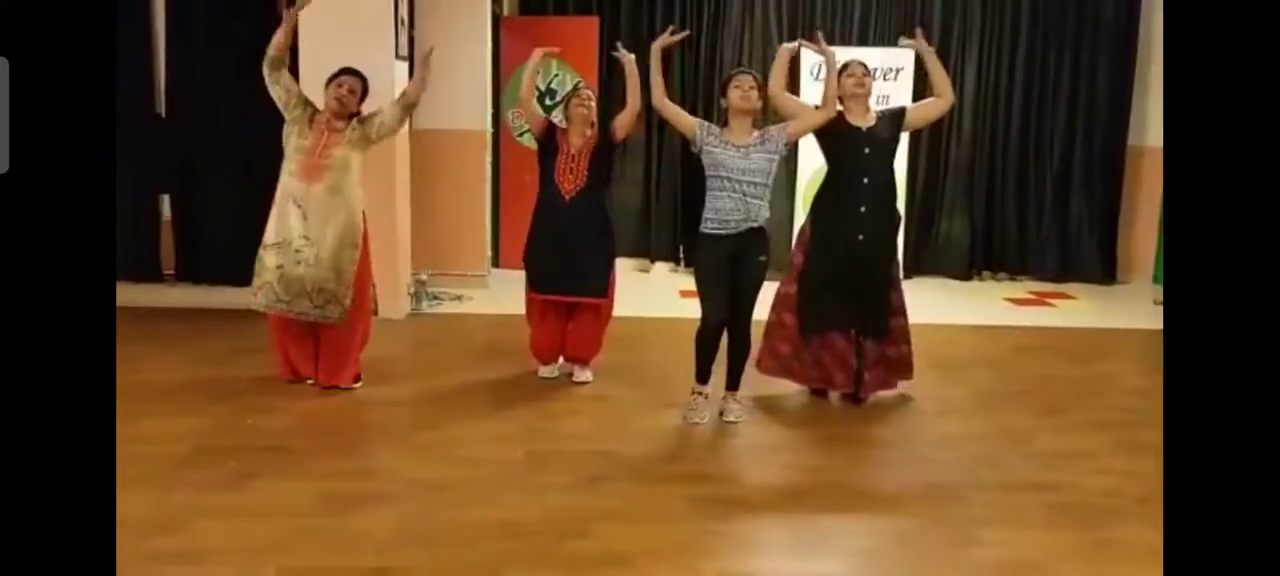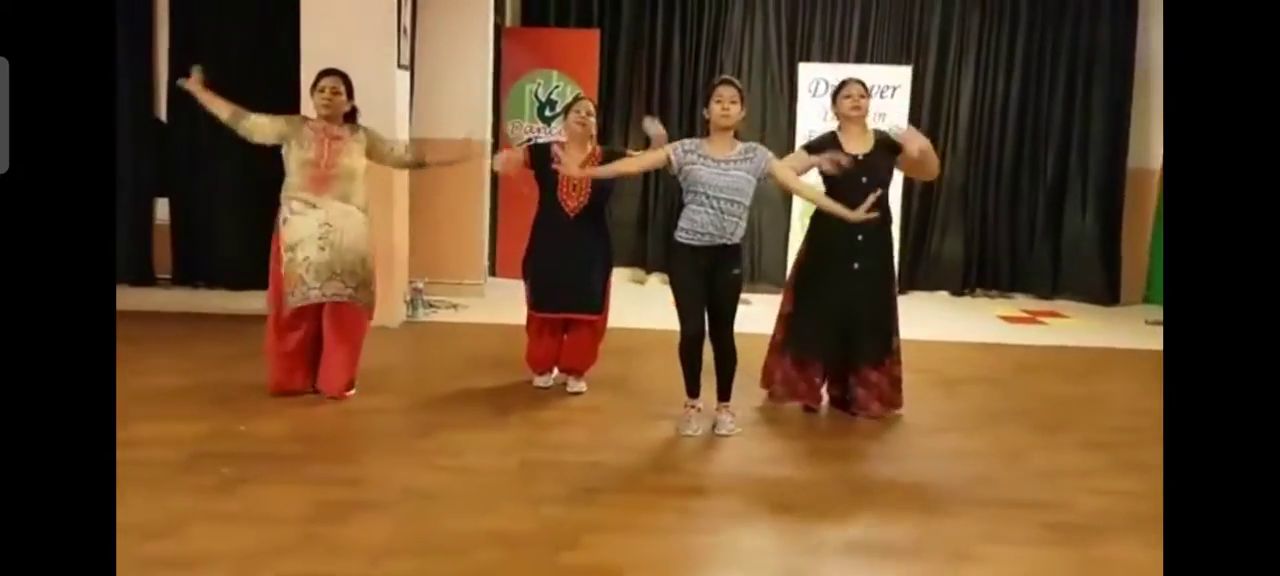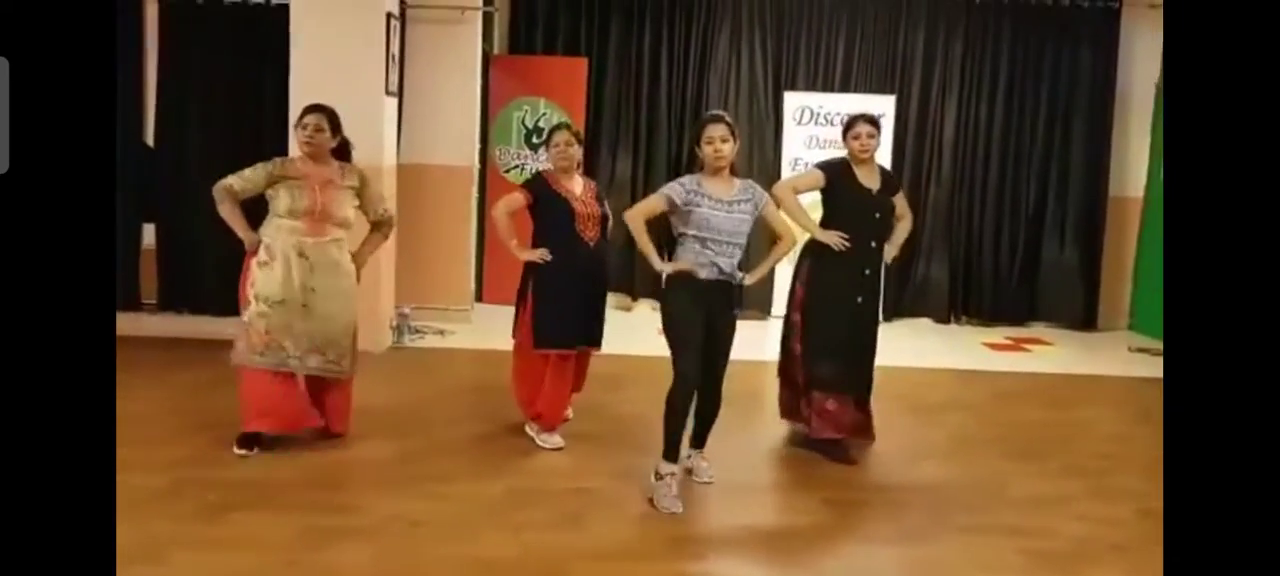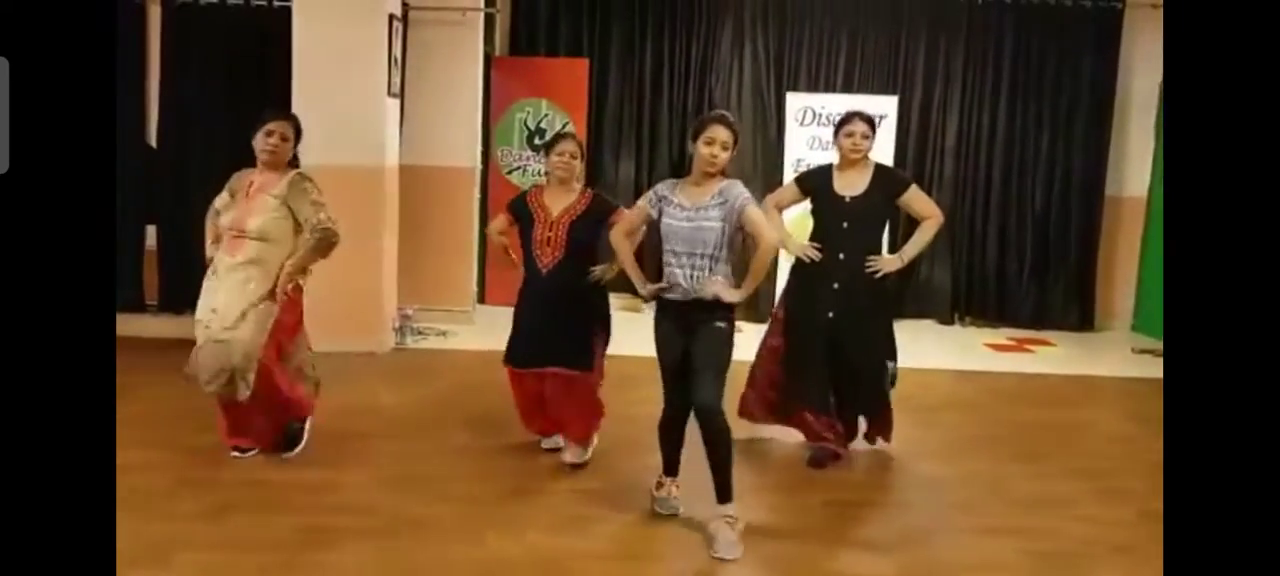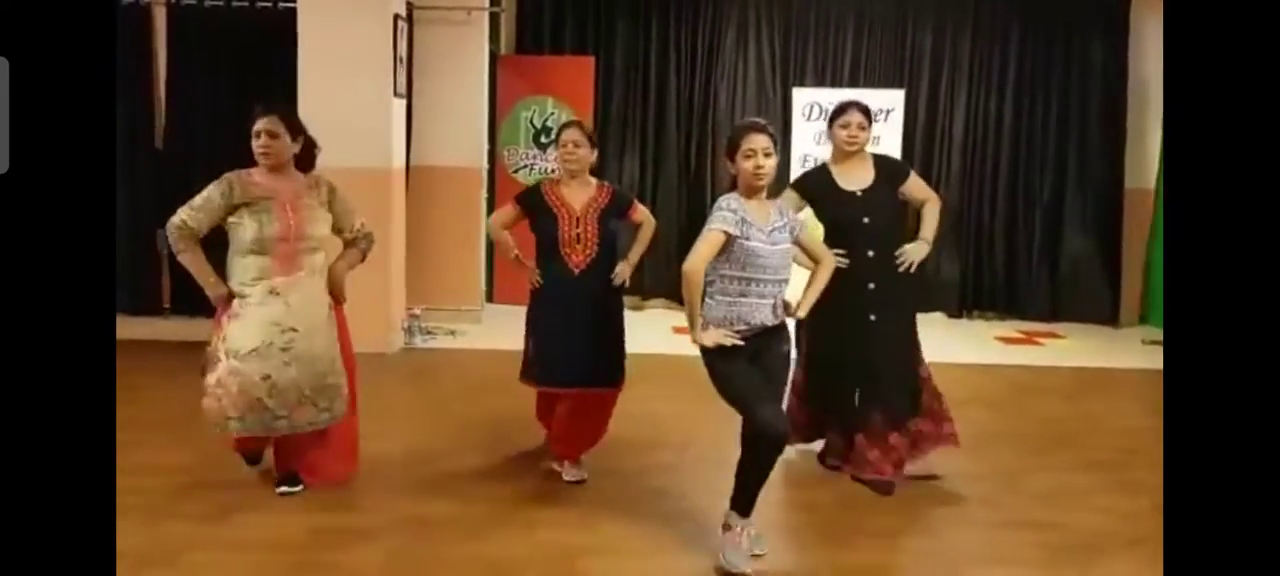
dt=1s
person 1, frame 1
left shoulder: (774, 139)
right shoulder: (706, 135)
left elbow: (827, 111)
right elbow: (660, 102)
left wrist: (829, 60)
right wrist: (656, 53)
left hip: (752, 241)
right hip: (712, 240)
left knee: (740, 321)
right knee: (714, 318)
left ankle: (732, 394)
right ankle: (700, 391)
person 1, frame 2
left shoulder: (755, 155)
right shoulder: (687, 150)
left elbow: (798, 185)
right elbow: (637, 163)
left wrist: (847, 213)
right wrist: (584, 172)
left hip: (727, 254)
right hip: (687, 251)
left knee: (722, 333)
right knee: (692, 332)
left ankle: (725, 406)
right ankle: (692, 404)
person 1, frame 3
left shoulder: (750, 192)
right shoulder: (686, 187)
left elbow: (787, 236)
right elbow: (634, 215)
left wrist: (754, 275)
right wrist: (659, 263)
left hip: (724, 296)
right hip: (684, 291)
left knee: (712, 382)
right knee: (686, 375)
left ankle: (696, 452)
right ankle: (666, 469)
person 1, frame 4
left shoulder: (733, 193)
right shoulder: (664, 192)
left elbow: (768, 240)
right elbow: (619, 232)
left wrist: (741, 291)
right wrist: (641, 284)
left hip: (714, 315)
right hip: (670, 312)
left knee: (707, 403)
right knee: (675, 404)
left ankle: (726, 512)
right ankle: (668, 480)
person 1, frame 5
left shoulder: (784, 214)
right shoulder: (729, 209)
left elbow: (825, 260)
right elbow: (692, 266)
left wrist: (802, 306)
right wrist: (698, 328)
left hip: (772, 340)
right hip: (729, 344)
left knee: (765, 436)
right knee: (770, 427)
left ankle: (741, 518)
right ankle: (735, 519)
person 2, frame 1
left shoulder: (892, 120)
right shoulder: (826, 122)
left elbow: (945, 100)
right elbow: (776, 95)
left wrist: (928, 55)
right wrist: (784, 55)
left hip: (878, 230)
right hip: (831, 226)
left knee: (873, 306)
right knee: (825, 303)
left ankle: (861, 381)
right ankle: (822, 375)
person 2, frame 2
left shoulder: (887, 143)
right shoulder: (823, 145)
left elbow: (929, 173)
left wrist: (923, 147)
right wrist: (815, 161)
left hip: (873, 247)
right hip: (830, 244)
left knee: (866, 322)
right knee: (818, 317)
left ankle: (848, 392)
right ankle: (807, 389)
person 2, frame 3
left shoulder: (887, 179)
right shoulder: (833, 171)
left elbow: (904, 217)
right elbow: (782, 189)
left wrist: (892, 247)
right wrist: (815, 231)
left hip: (866, 276)
right hip: (826, 270)
left knee: (856, 350)
right knee: (824, 348)
left ankle: (848, 424)
right ankle: (823, 431)
person 2, frame 4
left shoulder: (889, 180)
right shoulder: (816, 178)
left elbow: (933, 217)
right elbow: (770, 205)
left wrist: (901, 258)
right wrist: (790, 243)
left hip: (864, 288)
right hip: (814, 283)
left knee: (861, 367)
right knee: (811, 362)
left ankle: (855, 425)
right ankle: (826, 438)
person 2, frame 5
left shoulder: (889, 170)
right shoulder: (815, 181)
left elbow: (931, 201)
left wrist: (924, 243)
right wrist: (806, 258)
left hip: (891, 287)
right hip: (839, 290)
left knee: (890, 372)
right knee: (836, 369)
left ankle: (880, 460)
right ankle: (838, 443)
person 3, frame 1
left shoulder: (363, 131)
right shoulder: (299, 115)
left elbow: (405, 106)
right elbow: (274, 69)
left wrist: (422, 71)
left hip: (339, 227)
right hip: (291, 224)
left knee: (339, 300)
right knee: (291, 298)
left ankle: (341, 370)
right ankle: (303, 366)
person 3, frame 2
left shoulder: (362, 137)
right shoulder: (292, 128)
left elbow: (405, 156)
right elbow: (242, 120)
left wrist: (449, 158)
right wrist: (198, 90)
left hip: (347, 232)
right hip: (299, 231)
left knee: (343, 308)
right knee: (297, 307)
left ankle: (338, 379)
right ankle: (298, 378)
person 3, frame 3
left shoulder: (354, 178)
right shoulder: (278, 170)
left elbow: (384, 221)
right elbow: (224, 191)
left wrist: (361, 255)
right wrist: (246, 234)
left hip: (331, 276)
right hip: (277, 268)
left knee: (329, 348)
right knee: (270, 343)
left ankle: (330, 421)
right ankle: (261, 425)
person 3, frame 4
left shoulder: (296, 185)
right shoulder: (239, 180)
left elbow: (326, 235)
right elbow: (215, 212)
left wrist: (290, 272)
right wrist: (210, 248)
left hip: (265, 291)
right hip: (223, 286)
left knee: (255, 360)
right knee: (220, 357)
left ankle: (295, 414)
right ankle: (248, 433)
person 3, frame 5
left shoulder: (322, 190)
right shoulder: (234, 186)
left elbow: (361, 237)
right elbow: (180, 229)
left wrist: (339, 270)
right wrist: (210, 281)
left hip: (310, 306)
right hip: (250, 303)
left knee: (308, 382)
right knee: (246, 381)
left ankle: (296, 464)
right ankle: (252, 438)
person 4, frame 1
left shoulder: (604, 144)
right shoulder: (549, 139)
left elbow: (633, 108)
right elbow: (526, 100)
left wrist: (630, 65)
right wrist: (537, 60)
left hip: (591, 238)
right hip: (550, 236)
left knee: (589, 303)
right knee: (547, 301)
left ankle: (580, 360)
right ankle: (548, 357)
person 4, frame 2
left shoulder: (607, 157)
right shoulder: (544, 153)
right elbow: (502, 160)
left wrist: (659, 140)
right wrist: (506, 162)
left hip: (591, 249)
right hip: (550, 247)
left knee: (587, 314)
right knee: (545, 311)
left ankle: (575, 371)
right ankle: (542, 368)
person 4, frame 3
left shoulder: (591, 188)
right shoulder: (541, 184)
left elbow: (606, 219)
right elbow: (500, 210)
right wrist: (519, 250)
left hip: (588, 281)
right hip: (551, 279)
left knee: (578, 347)
right knee: (548, 349)
left ankle: (560, 403)
right ankle: (541, 421)
person 4, frame 4
left shoulder: (594, 204)
right shoulder: (526, 201)
right elbow: (494, 230)
left wrist: (612, 265)
right wrist: (516, 262)
left hip: (580, 304)
right hip: (535, 303)
left knee: (573, 374)
right knee: (529, 371)
left ankle: (582, 437)
right ankle: (548, 428)
person 4, frame 5
left shoulder: (610, 196)
right shoulder: (538, 194)
left elbow: (648, 222)
right elbow: (496, 225)
left wrist: (629, 263)
right wrist: (524, 263)
left hip: (598, 303)
right hip: (553, 302)
left knee: (592, 381)
right knee: (553, 378)
left ankle: (570, 451)
right ankle: (558, 440)
